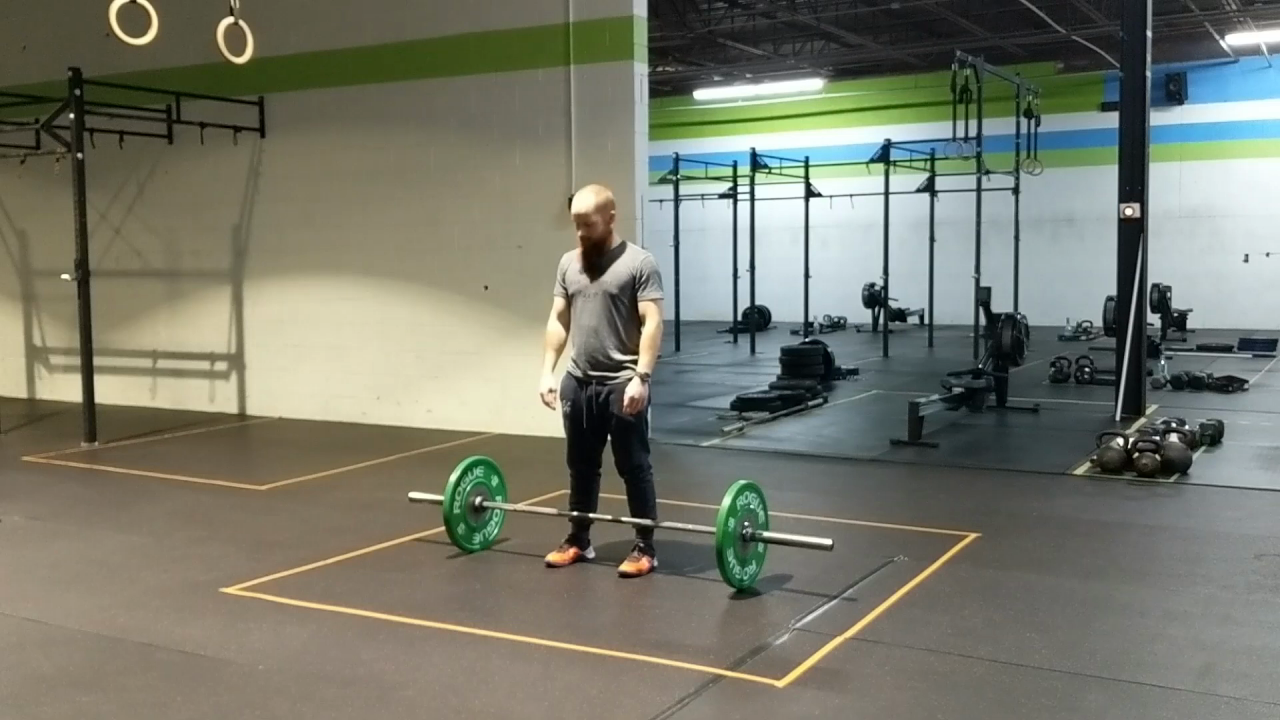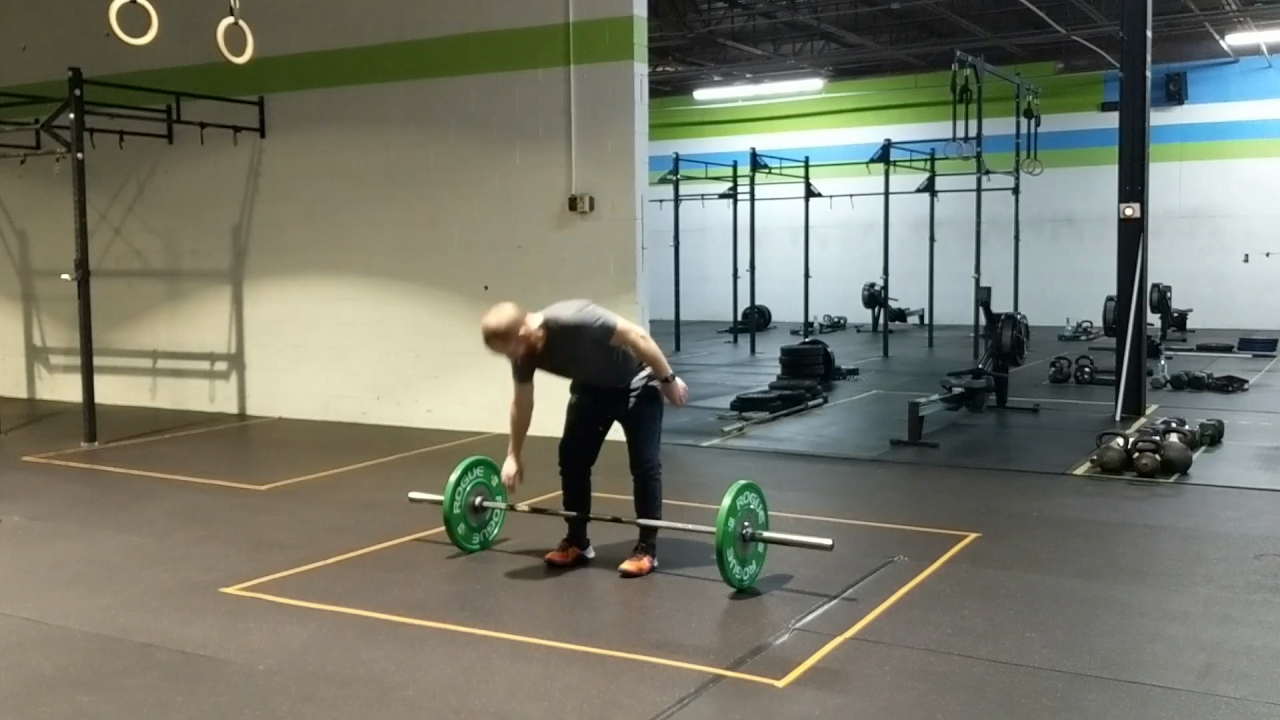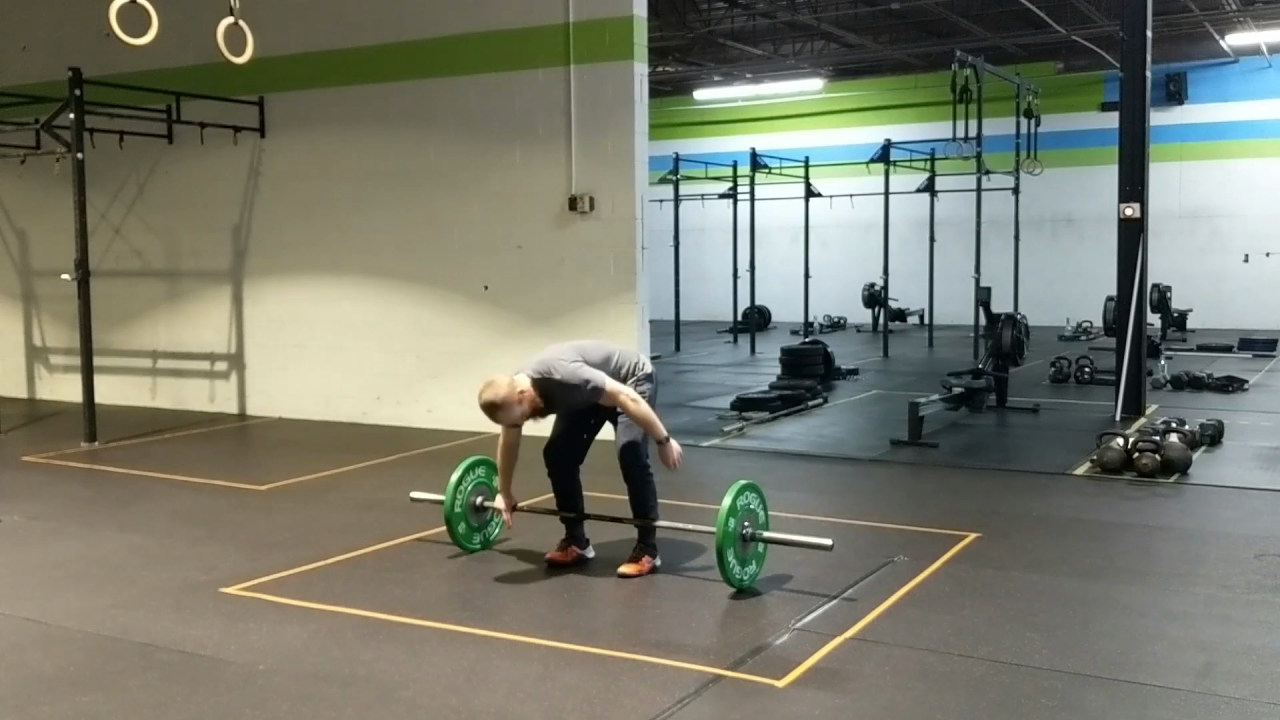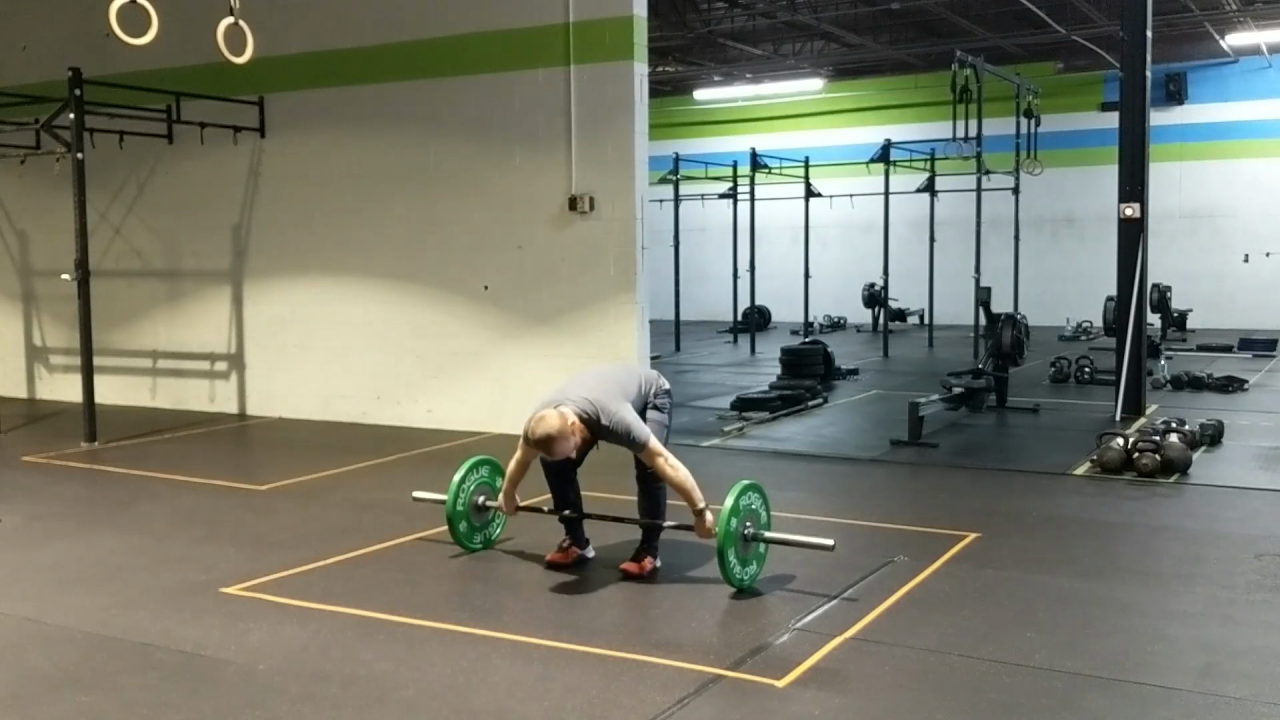
dt=0.7s
person 1, frame 1
left shoulder: (638, 262)
right shoulder: (569, 263)
left elbow: (652, 323)
right elbow: (558, 320)
left wrist: (642, 377)
right wrist: (547, 372)
left hip: (622, 384)
right hip: (577, 382)
left knee: (633, 467)
right knee: (581, 466)
left ankle: (645, 548)
right ankle: (578, 540)
person 1, frame 2
left shoulder: (575, 320)
right shoulder: (524, 352)
left elbow: (637, 336)
right elbow: (521, 403)
left wrist: (668, 380)
right wrist: (513, 456)
left hip: (636, 381)
right hip: (592, 389)
left knee: (644, 462)
right knee: (572, 459)
left ankle: (646, 548)
right ankle: (577, 541)
person 1, frame 3
left shoulder: (562, 375)
right shoulder: (510, 396)
left elbow: (629, 399)
right elbow: (509, 444)
left wrist: (665, 442)
right wrist: (504, 493)
left hip: (632, 378)
right hip: (587, 394)
left knee: (631, 459)
right knee: (557, 456)
left ankle: (647, 551)
right ankle: (576, 542)
person 1, frame 4
left shoulder: (613, 417)
right shoulder: (544, 421)
left elbow: (665, 463)
right elbow: (522, 459)
left wrist: (701, 511)
right wrist: (507, 495)
left hip: (651, 393)
right hip: (602, 392)
left knee: (649, 467)
right knee: (552, 462)
left ankle: (649, 551)
right ankle: (576, 542)
